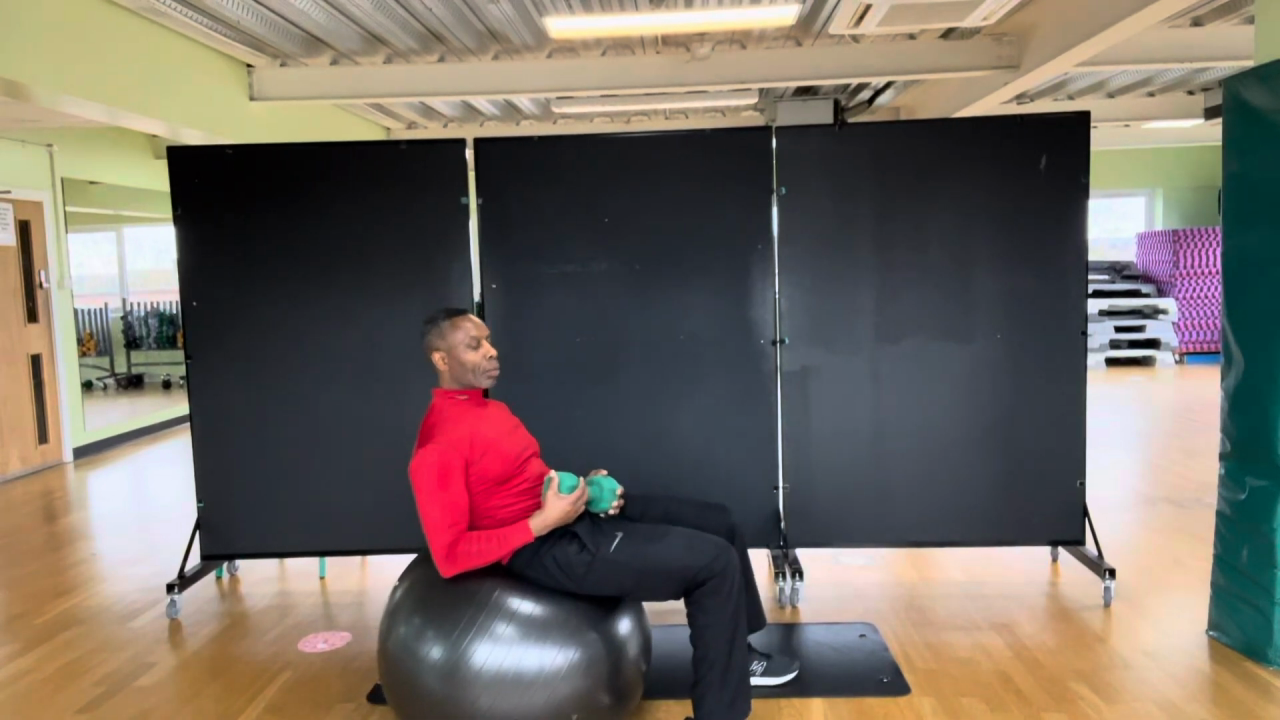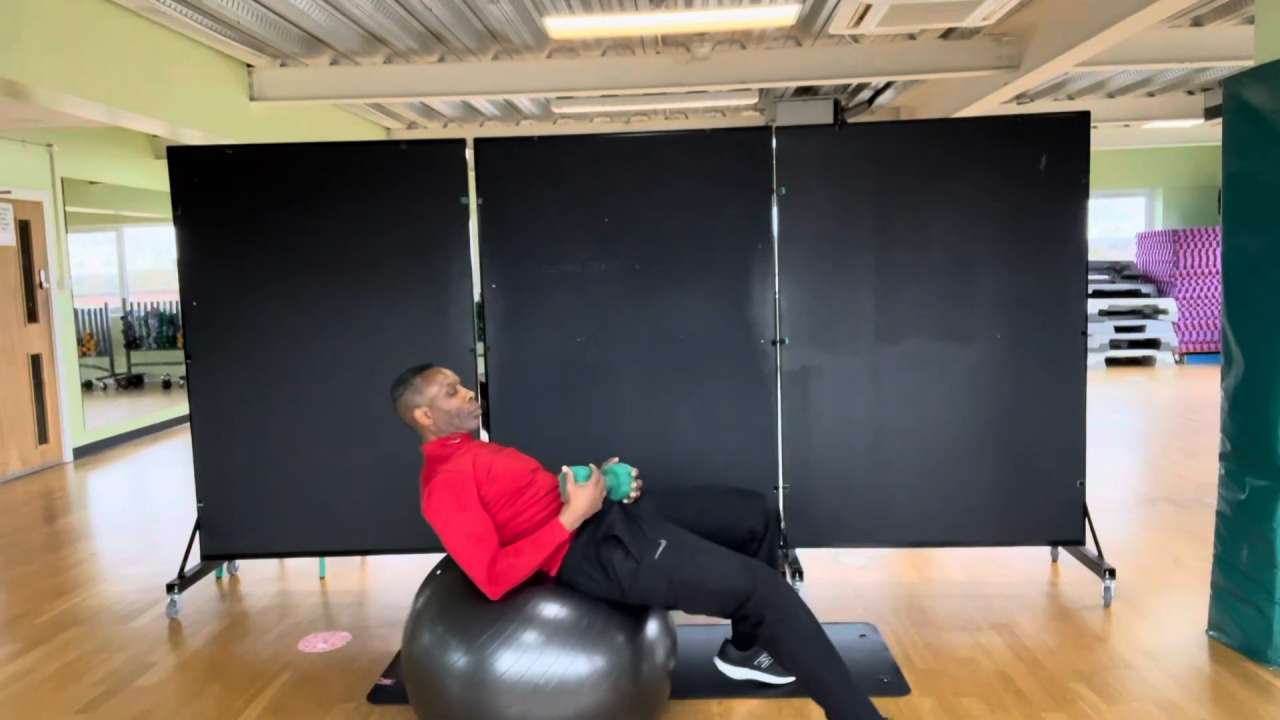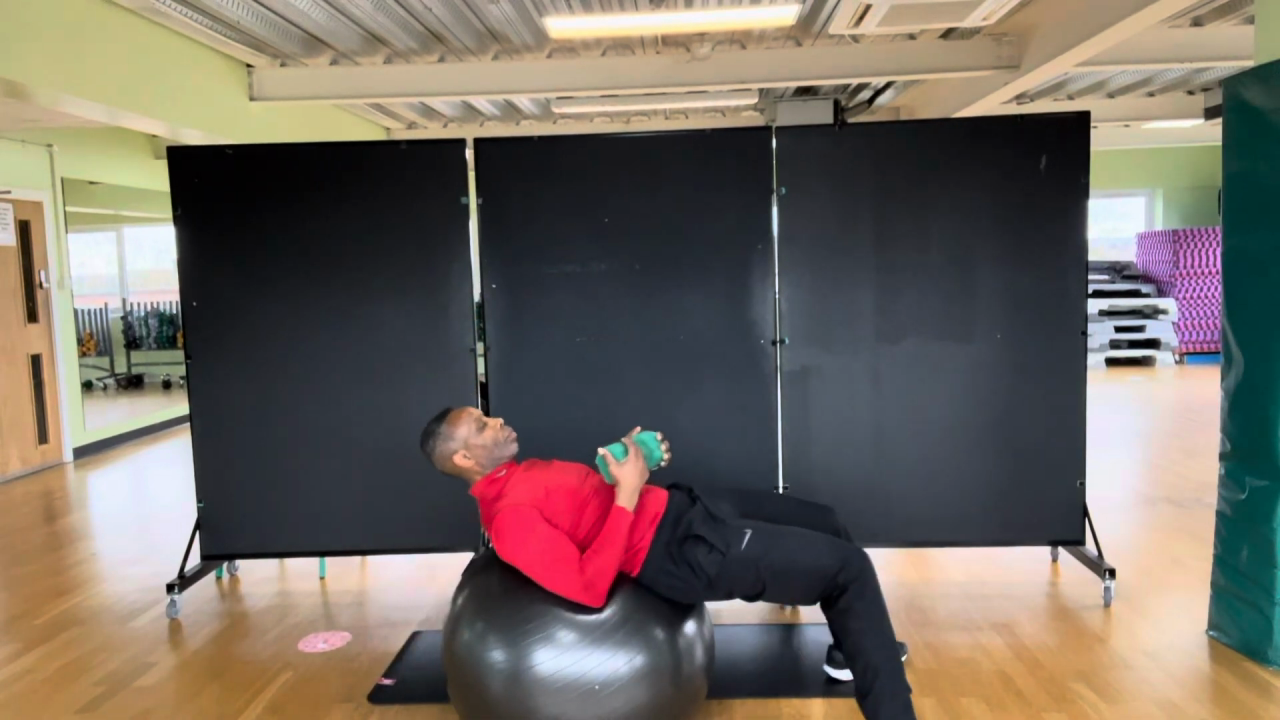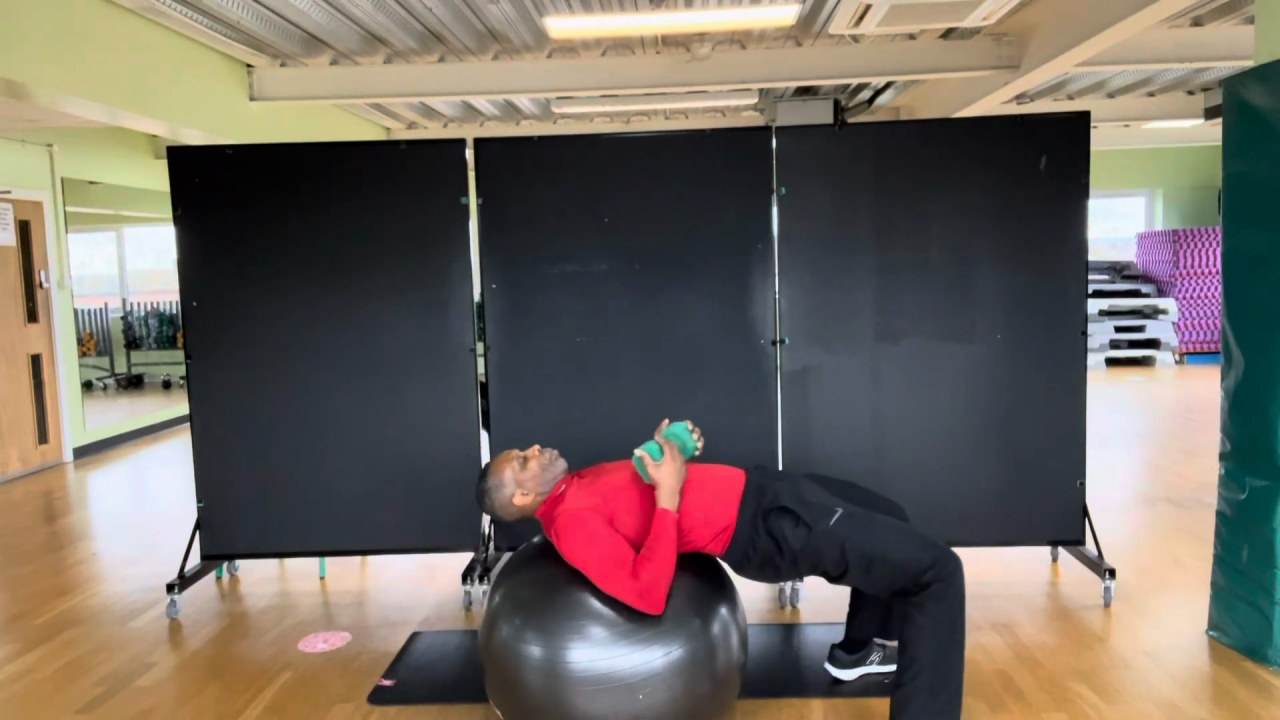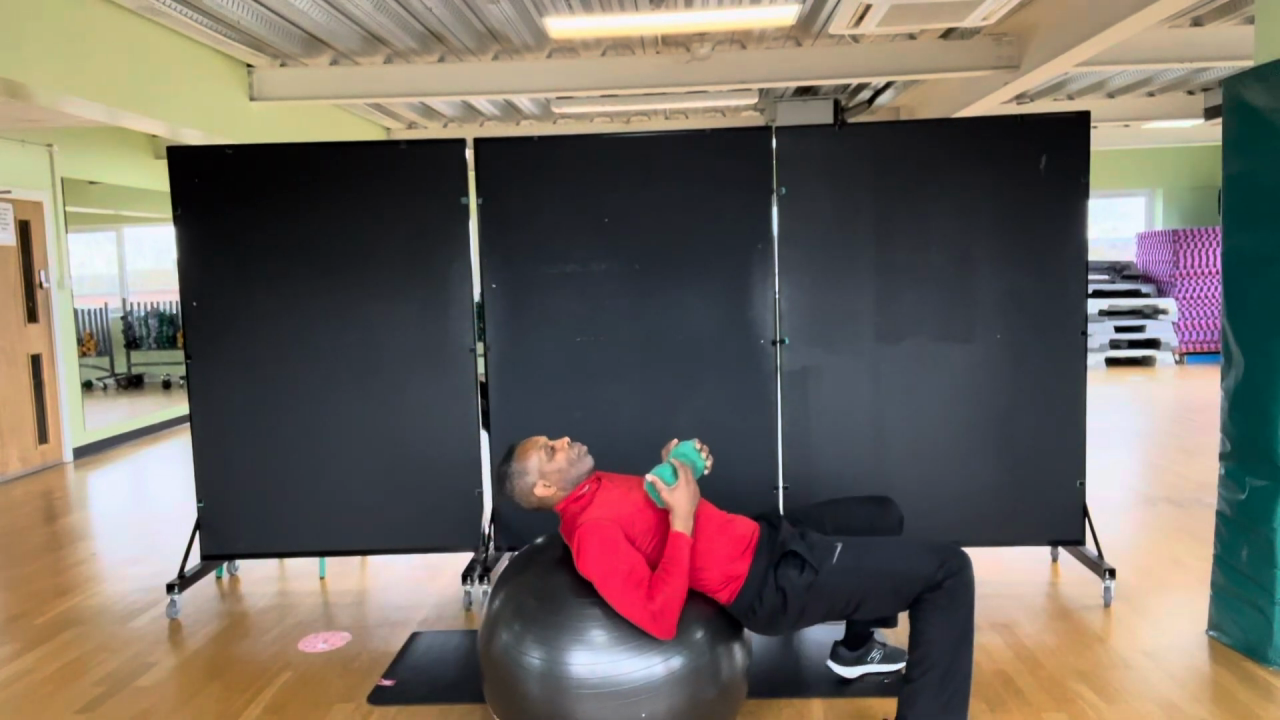
dt=0.5s
person 1, frame 1
left shoulder: (490, 410)
right shoulder: (439, 444)
right elbow: (449, 555)
left wrist: (585, 487)
right wrist: (544, 521)
left hip: (578, 513)
right hip: (549, 547)
left knee: (716, 523)
right knee: (714, 562)
left ankle: (737, 654)
person 1, frame 2
left shoulder: (471, 453)
right shoulder: (446, 484)
right elbow: (494, 579)
left wrist: (605, 486)
right wrist: (574, 514)
left hip: (613, 516)
right hip: (599, 551)
left knee: (757, 513)
right knee: (762, 587)
left ankle: (744, 649)
person 1, frame 3
left shoulder: (513, 476)
right shoulder: (508, 514)
right elbow: (589, 586)
left wrist: (633, 466)
right wrist: (628, 492)
left hip: (682, 509)
right hip: (682, 550)
left knee: (821, 522)
right knee: (848, 567)
left ankle: (856, 651)
person 1, frame 4
left shoulder: (573, 487)
right shoulder: (571, 522)
right elbow: (648, 594)
left wrist: (668, 451)
right wrist: (667, 493)
left hip: (761, 491)
right hip: (767, 529)
left knee: (889, 521)
right knee: (938, 569)
left ankle: (856, 648)
person 1, frame 5
left shoulder: (592, 488)
right shoulder: (592, 531)
right elbow: (660, 617)
left wrist: (674, 470)
right wrist: (682, 517)
left hip: (766, 538)
right hip: (771, 581)
left knee: (883, 515)
right knee: (947, 570)
left ankle: (855, 648)
